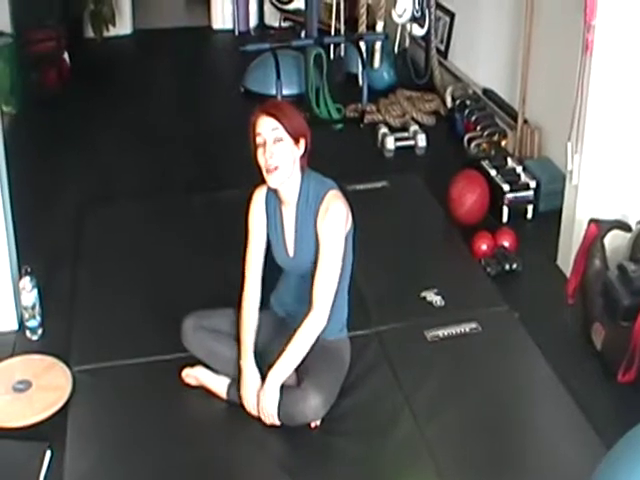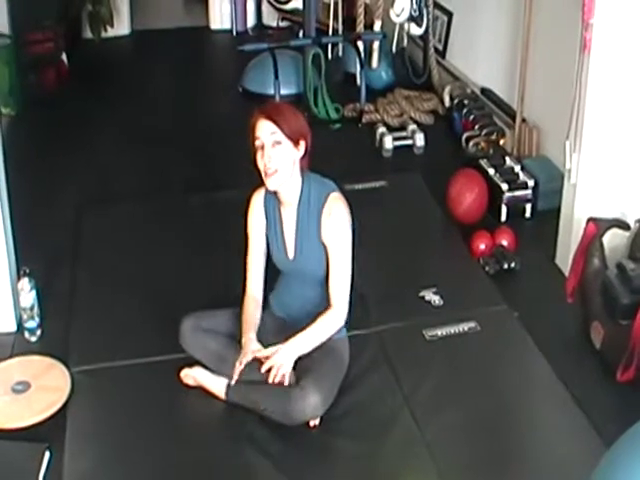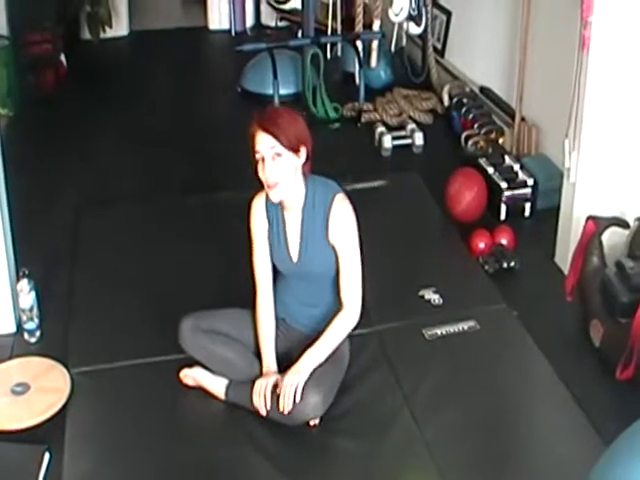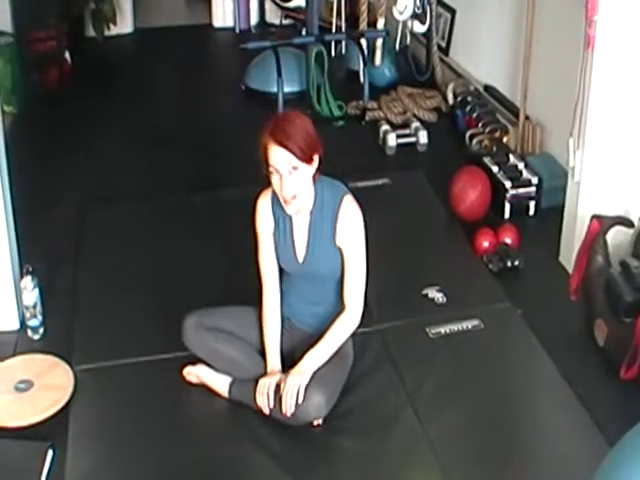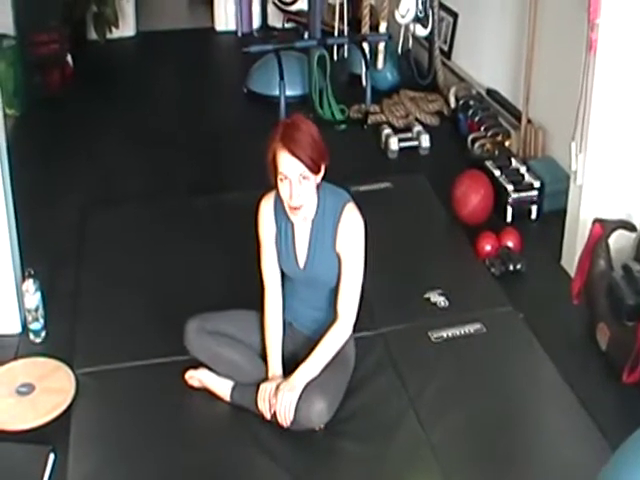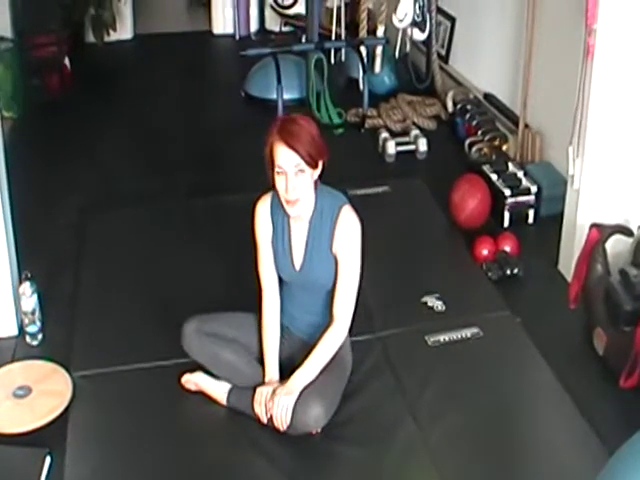
dt=0.3s
person 1, frame 1
left shoulder: (330, 206)
right shoulder: (262, 199)
left elbow: (320, 312)
right elbow: (251, 288)
left wrist: (272, 381)
right wrist: (247, 363)
left hip: (324, 338)
right hip: (280, 321)
left knee: (309, 406)
right knee: (192, 328)
left ankle: (224, 385)
right ankle: (290, 381)
person 1, frame 2
left shoulder: (330, 207)
right shoulder: (260, 202)
left elbow: (338, 309)
right elbow: (253, 290)
left wrist: (290, 350)
right wrist: (248, 339)
left hip: (321, 338)
right hip: (278, 321)
left knee: (309, 404)
right knee: (191, 329)
left ankle: (222, 385)
right ankle: (279, 377)
person 1, frame 3
left shoulder: (335, 208)
right shoulder: (261, 206)
left elbow: (351, 309)
right elbow: (263, 292)
left wrist: (304, 366)
right wrist: (269, 368)
left hip: (323, 337)
right hip: (277, 322)
left knee: (309, 404)
right knee: (190, 330)
left ankle: (222, 385)
right ankle: (284, 382)
person 1, frame 4
left shoulder: (344, 210)
right shoulder: (267, 204)
left elbow: (353, 311)
right elbow: (270, 288)
left wrist: (305, 368)
right wrist: (273, 367)
left hip: (327, 335)
right hip: (283, 321)
left knee: (312, 403)
right knee: (194, 328)
left ankle: (224, 382)
right ankle: (283, 379)
person 1, frame 5
left shoulder: (346, 218)
right shoulder: (269, 208)
left elbow: (345, 320)
right elbow: (272, 292)
left wrist: (296, 381)
right wrist: (275, 373)
left hip: (328, 339)
right hip: (284, 324)
left knee: (313, 411)
right knee: (196, 332)
left ankle: (226, 386)
right ankle: (284, 387)
person 1, frame 6
left shoulder: (343, 220)
right shoulder: (266, 209)
left elbow: (341, 322)
right elbow: (270, 295)
left wrist: (293, 386)
right wrist: (272, 377)
left hip: (325, 343)
right hip: (281, 329)
left knee: (310, 415)
right knee: (193, 333)
left ankle: (225, 390)
right ankle: (272, 388)
